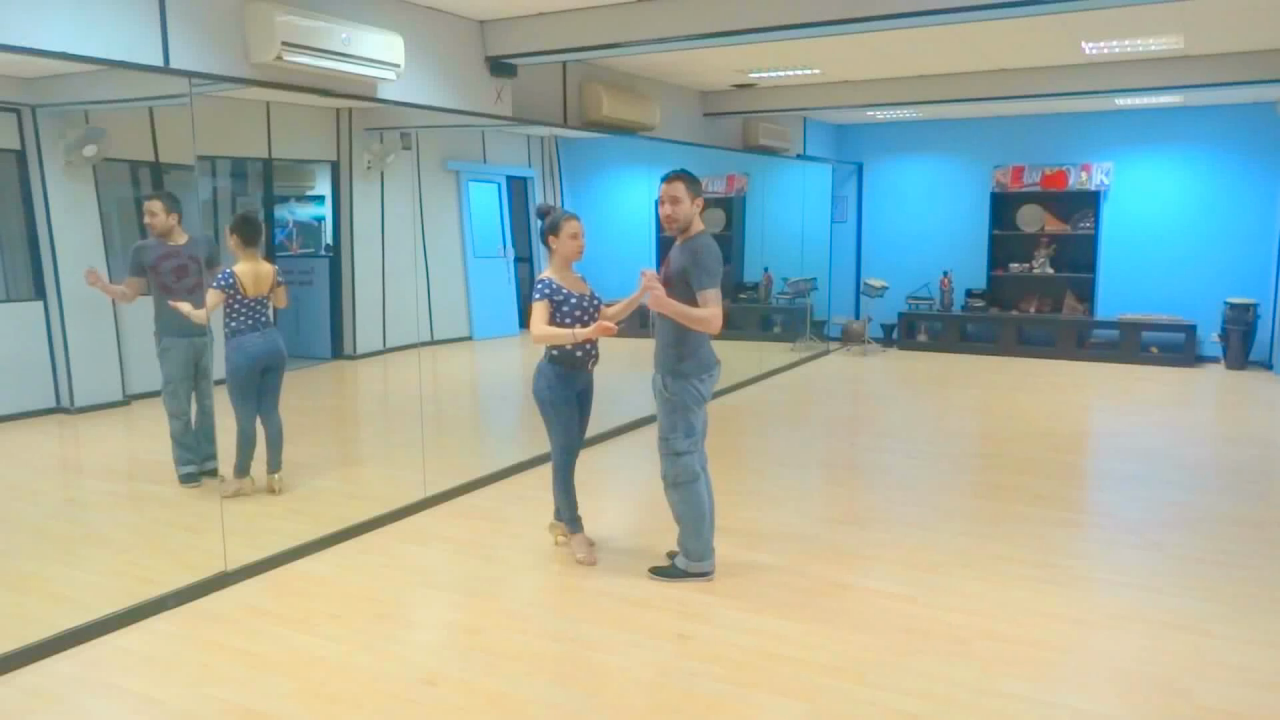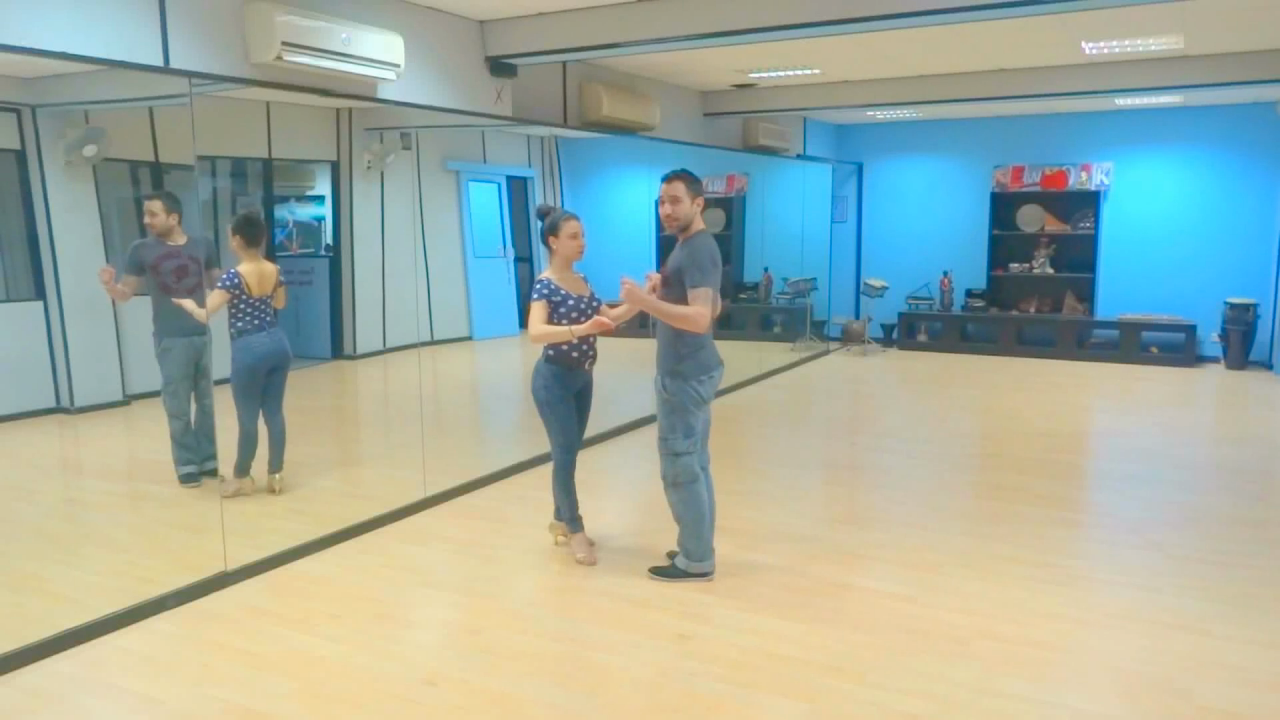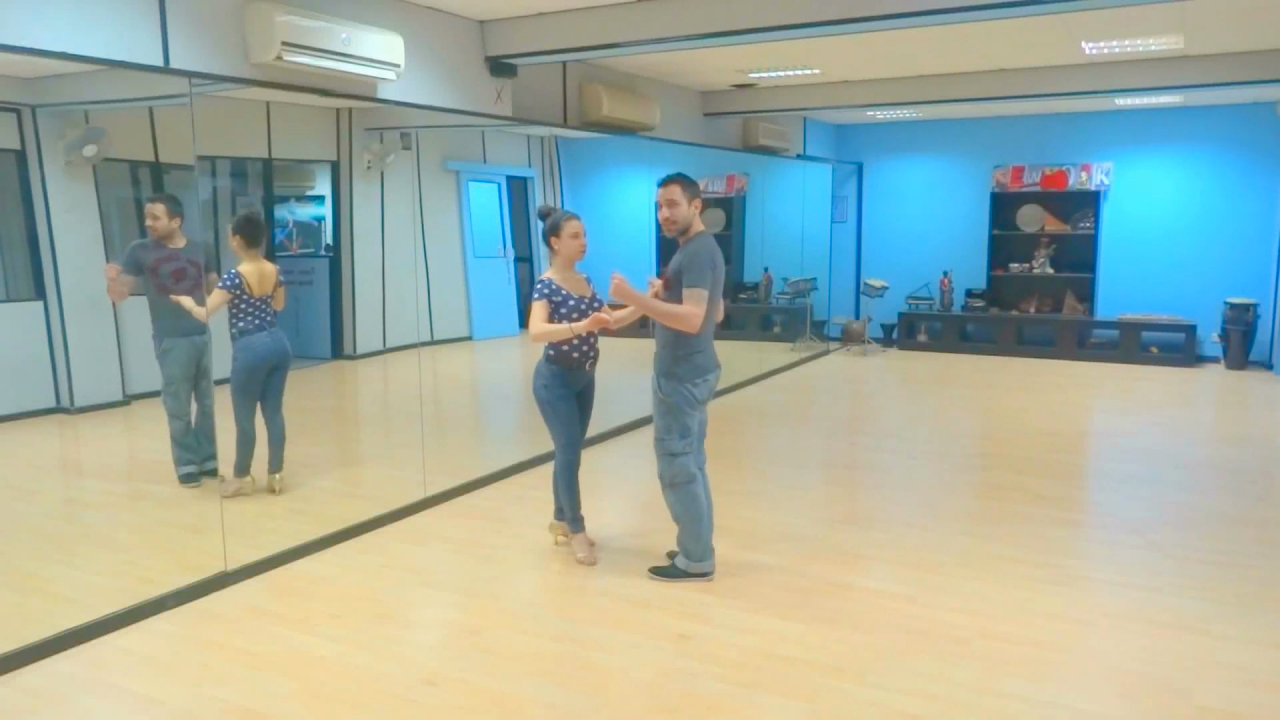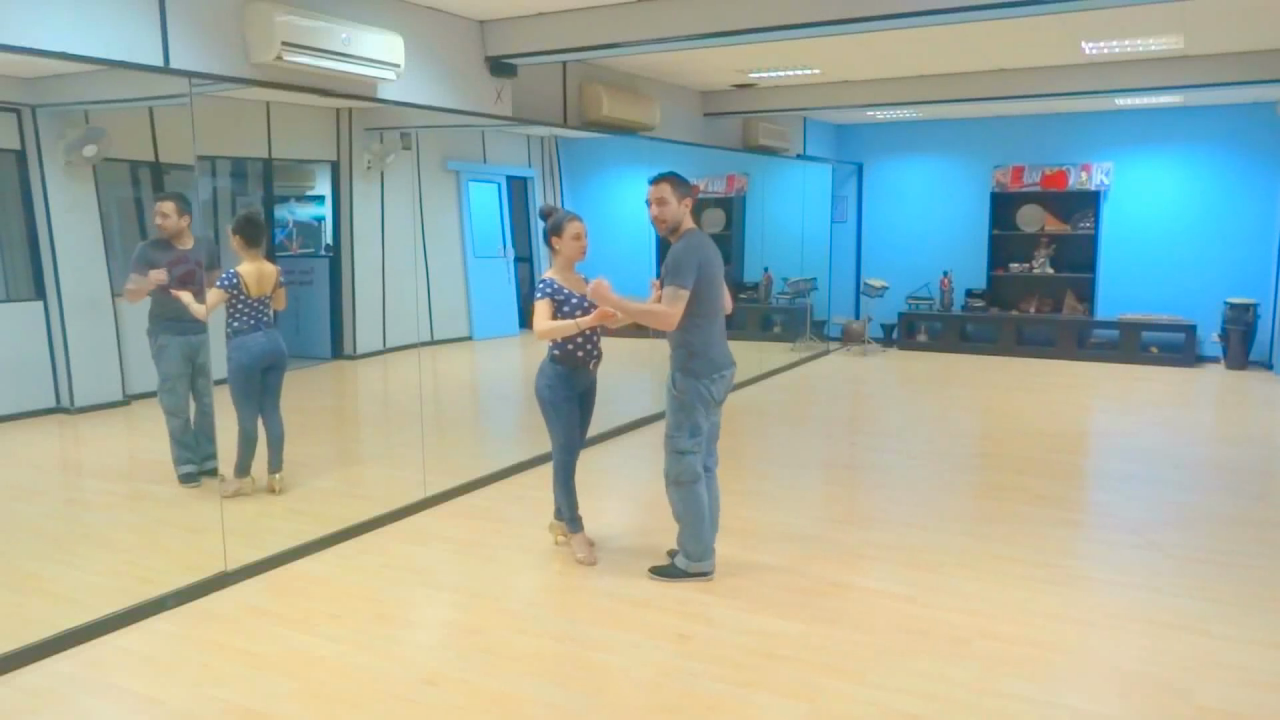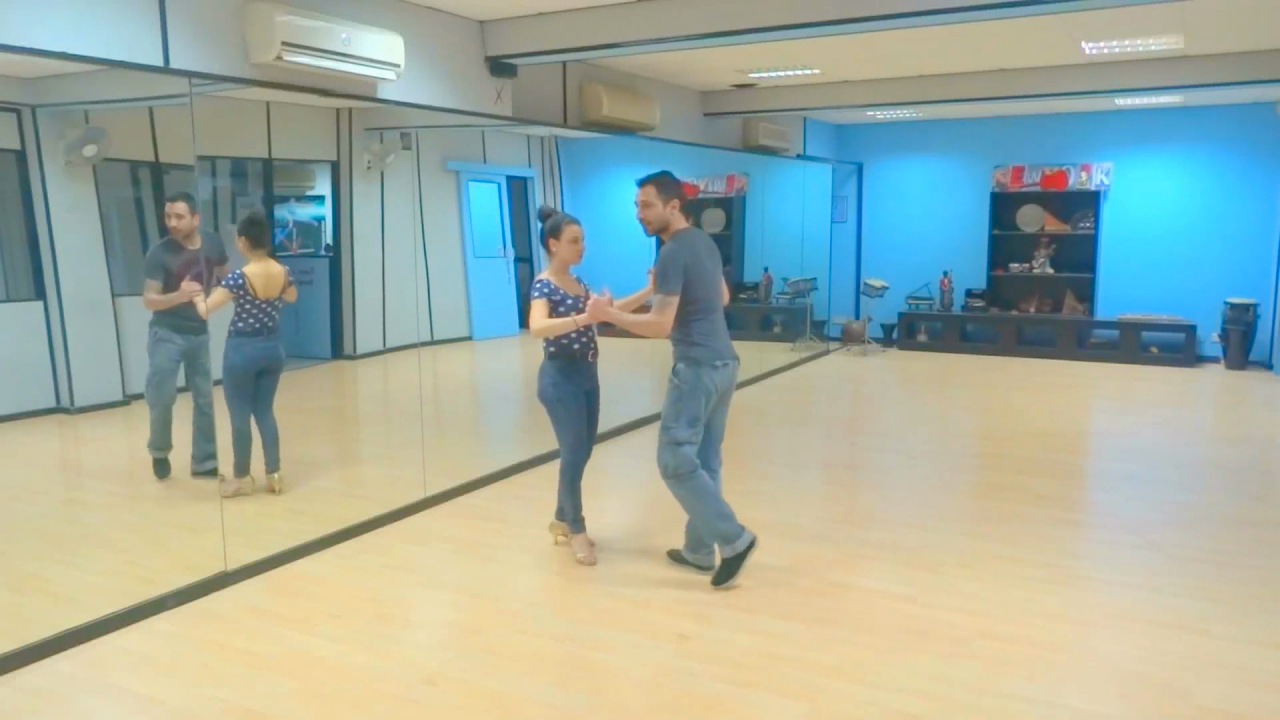
dt=0.4s
person 1, frame 1
left shoulder: (701, 250)
right shoulder: (678, 245)
left elbow: (713, 320)
left wrist: (667, 304)
right wrist: (655, 289)
left hip: (685, 375)
right hip: (675, 371)
left knee: (679, 467)
right knee: (690, 463)
left ankle: (696, 560)
right ankle: (696, 548)
person 1, frame 2
left shoulder: (698, 249)
right shoulder: (688, 246)
left elbow: (700, 318)
left wrist: (646, 301)
right wrist: (664, 289)
left hip: (686, 375)
right hip: (689, 371)
left knee: (679, 467)
right knee: (694, 464)
left ankle: (695, 561)
right ankle: (697, 549)
person 1, frame 3
left shoulder: (697, 252)
right shoulder: (696, 249)
left elbow: (692, 318)
right elbow: (717, 313)
left wrist: (636, 298)
right wrist: (665, 297)
left hip: (681, 376)
right hip: (692, 372)
left knee: (677, 468)
right knee: (690, 465)
left ankle: (696, 560)
right ankle: (696, 548)
person 1, frame 4
left shoulder: (685, 251)
right shoulder: (704, 246)
left elbow: (668, 317)
right elbow: (726, 305)
left wrist: (612, 300)
right wrist: (668, 296)
left hip: (696, 374)
right hip: (715, 368)
left knee: (683, 467)
right knee: (702, 464)
left ankle: (695, 560)
right ankle: (698, 548)
person 1, frame 5
left shoulder: (672, 253)
right shoulder: (703, 242)
left elbow: (660, 325)
left wrist: (608, 314)
left hip: (697, 367)
right hip: (724, 362)
left knee: (676, 461)
right knee: (705, 460)
left ankle: (732, 539)
right ankle: (699, 550)
person 2, frame 1
left shoulder: (580, 280)
right shoulder: (546, 285)
left elbow: (606, 317)
right elbow: (538, 332)
left wrist: (639, 294)
right wrist: (585, 333)
left hip: (583, 378)
right hip: (556, 379)
left knee: (571, 453)
right knee: (565, 455)
left ankle: (560, 521)
right ankle: (574, 530)
person 2, frame 2
left shoulder: (582, 281)
right shoulder: (544, 285)
left elbow: (609, 318)
right elbow: (535, 332)
right wrist: (582, 329)
left hip: (583, 377)
right hip: (554, 379)
left knee: (570, 452)
right knee: (565, 454)
left ankle: (560, 520)
right ankle: (574, 529)
person 2, frame 3
left shoulder: (585, 281)
right shoulder: (546, 285)
left elbow: (612, 320)
right elbow: (536, 331)
right wrist: (581, 326)
left hip: (584, 378)
right hip: (555, 379)
left knee: (568, 452)
right knee: (569, 453)
left ankle: (560, 521)
right ankle: (575, 529)
person 2, frame 4
left shoulder: (583, 281)
right shoulder: (548, 284)
left elbow: (611, 320)
right elbow: (541, 329)
right wrist: (587, 321)
left hip: (586, 378)
right hip: (558, 379)
left knee: (572, 452)
right knee: (565, 455)
left ankle: (561, 521)
right ankle: (574, 530)
person 2, frame 5
left shoulder: (577, 282)
right shoulder: (543, 286)
left elbow: (611, 310)
right elbow: (537, 328)
left wrist: (649, 291)
right wrist: (582, 318)
left hip: (587, 375)
right hip: (560, 377)
left knee: (582, 452)
right knee: (574, 454)
left ankle: (562, 521)
right ankle: (576, 531)
person 3, frame 1
left shoulder: (204, 245)
right shoulder: (143, 251)
right elbow: (130, 294)
right wrist: (101, 284)
left hip: (203, 335)
right hip: (171, 339)
left knee: (206, 400)
right knee: (178, 405)
left ankle: (207, 460)
right ankle: (187, 465)
person 3, frame 2
left shoulder: (203, 246)
right shoulder: (141, 250)
left elbow: (217, 285)
right elbow: (125, 293)
right wrist: (109, 285)
left hip: (201, 335)
right hip: (170, 339)
left knee: (205, 400)
right knee: (178, 405)
left ankle: (207, 459)
right ankle: (186, 464)
person 3, frame 3
left shoulder: (202, 249)
right shoulder: (140, 251)
left elbow: (214, 290)
right elbow: (120, 295)
right wrist: (112, 281)
left hip: (201, 335)
right hip: (170, 339)
left knee: (206, 401)
right knee: (178, 405)
left ankle: (207, 460)
right ankle: (186, 465)
person 3, frame 4
left shoulder: (207, 247)
right shoulder: (148, 251)
left elbow: (215, 286)
right elbow: (129, 295)
right wrist: (148, 284)
left hip: (199, 334)
right hip: (167, 336)
left knee: (205, 400)
right knee: (176, 404)
left ankle: (206, 460)
right ankle: (186, 464)
person 3, frame 5
left shoulder: (213, 244)
right shoulder: (159, 253)
left elbow: (225, 277)
right elbow: (149, 300)
right wrist: (179, 295)
left hip: (199, 334)
right hip: (166, 334)
left knee: (204, 400)
right knee: (161, 397)
left ankle: (204, 461)
right ankle: (159, 452)
person 4, frame 1
left shoulder: (229, 276)
right shoulder: (273, 271)
left elbow: (203, 317)
left wrist: (184, 308)
left hip: (244, 349)
right hip: (273, 344)
left knee: (246, 417)
right knee: (271, 412)
left ankle: (242, 478)
right ankle: (275, 475)
person 4, frame 2
left shoulder: (234, 277)
right shoulder: (275, 271)
left elbow: (205, 315)
left wrist: (188, 305)
left hip: (249, 349)
right hip: (278, 344)
left knee: (247, 418)
right knee: (274, 412)
left ankle: (242, 478)
right ankle: (275, 475)
person 4, frame 3
left shoulder: (234, 277)
right shoulder: (274, 271)
left elbow: (205, 314)
left wrist: (187, 302)
left hip: (251, 349)
right hip: (279, 344)
left knee: (244, 417)
right knee: (274, 412)
left ankle: (242, 477)
right ankle: (275, 474)
person 4, frame 4
left shoulder: (233, 277)
right shoulder: (275, 272)
left elbow: (203, 313)
left wrist: (186, 299)
left hip: (245, 349)
right hip: (274, 344)
left knee: (247, 417)
right knee: (272, 412)
left ankle: (243, 477)
right ankle: (275, 475)
person 4, frame 5
left shoulder: (239, 277)
right shoulder: (283, 272)
left elbow: (205, 311)
right elbow: (292, 297)
left wrist: (197, 295)
left hip: (242, 351)
right hip: (272, 348)
left knee: (240, 415)
right knee: (265, 412)
left ankle: (242, 477)
right ankle: (274, 474)
